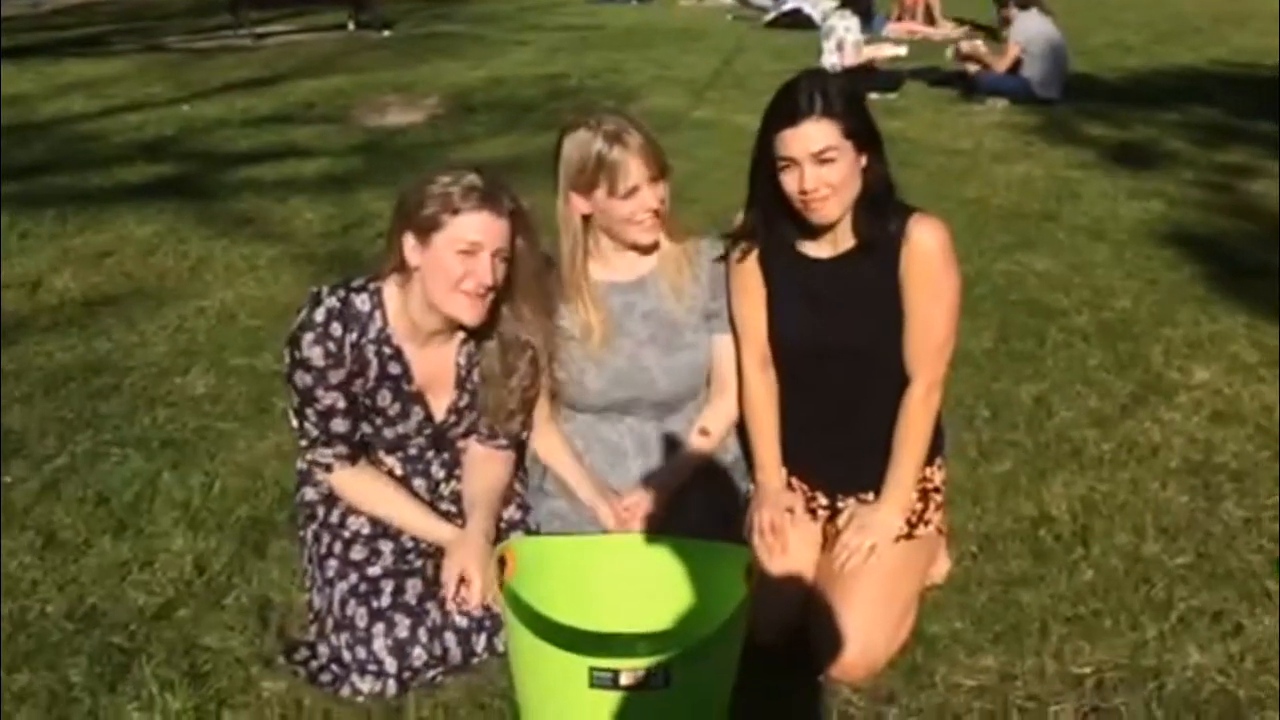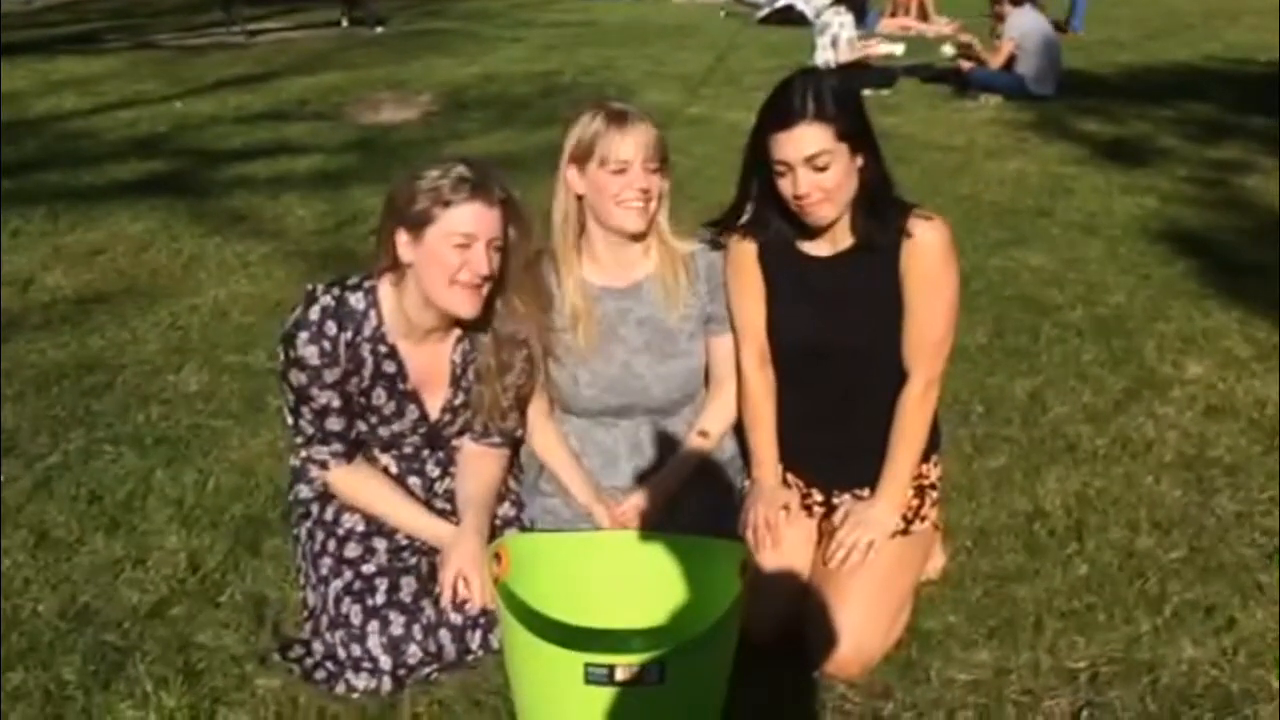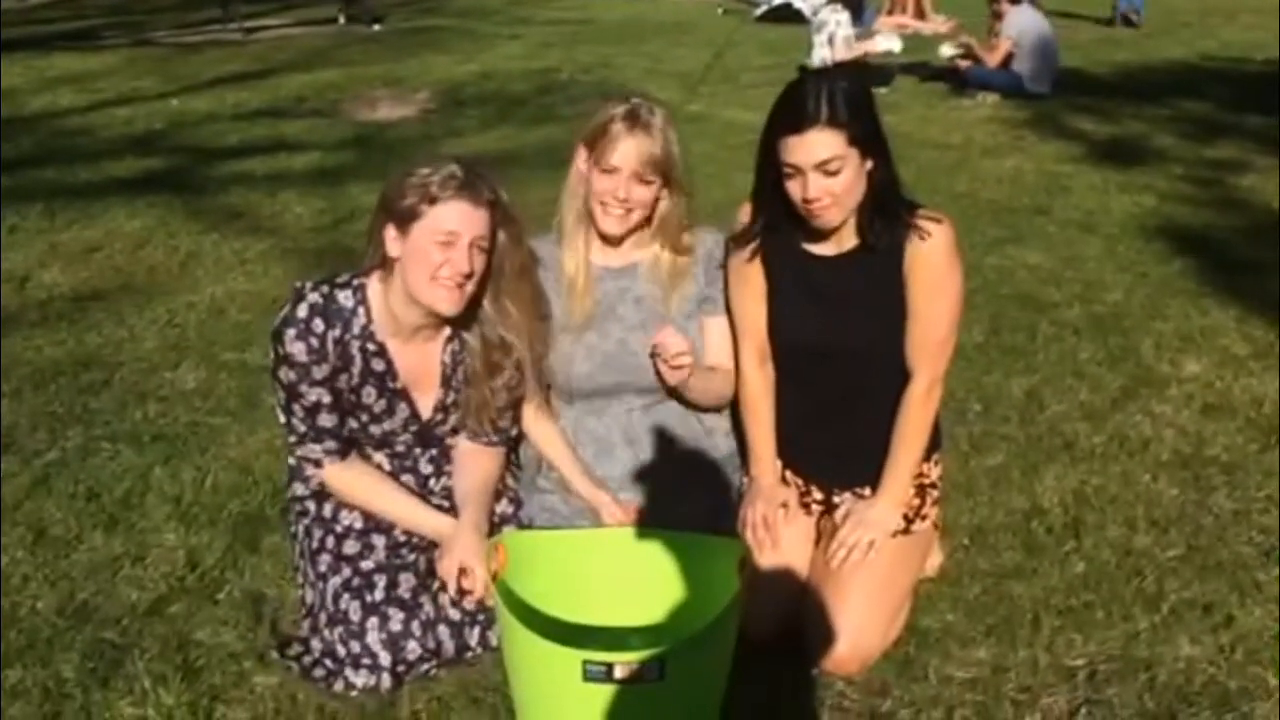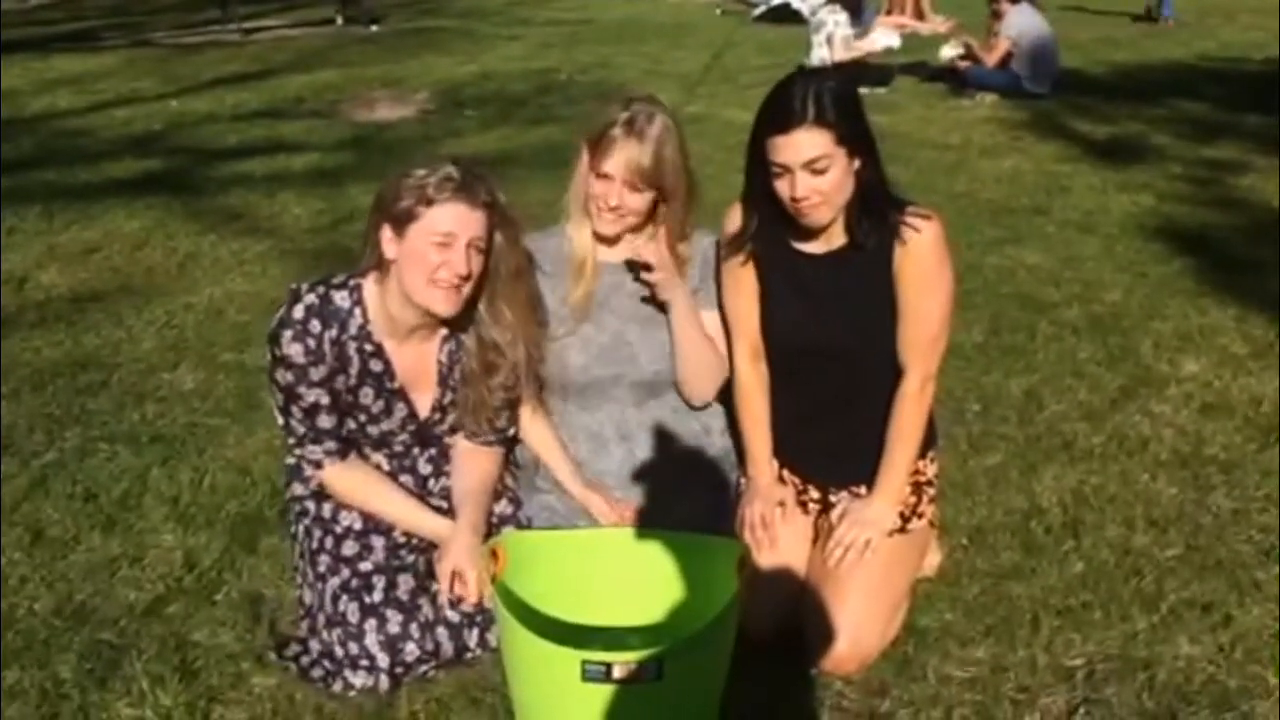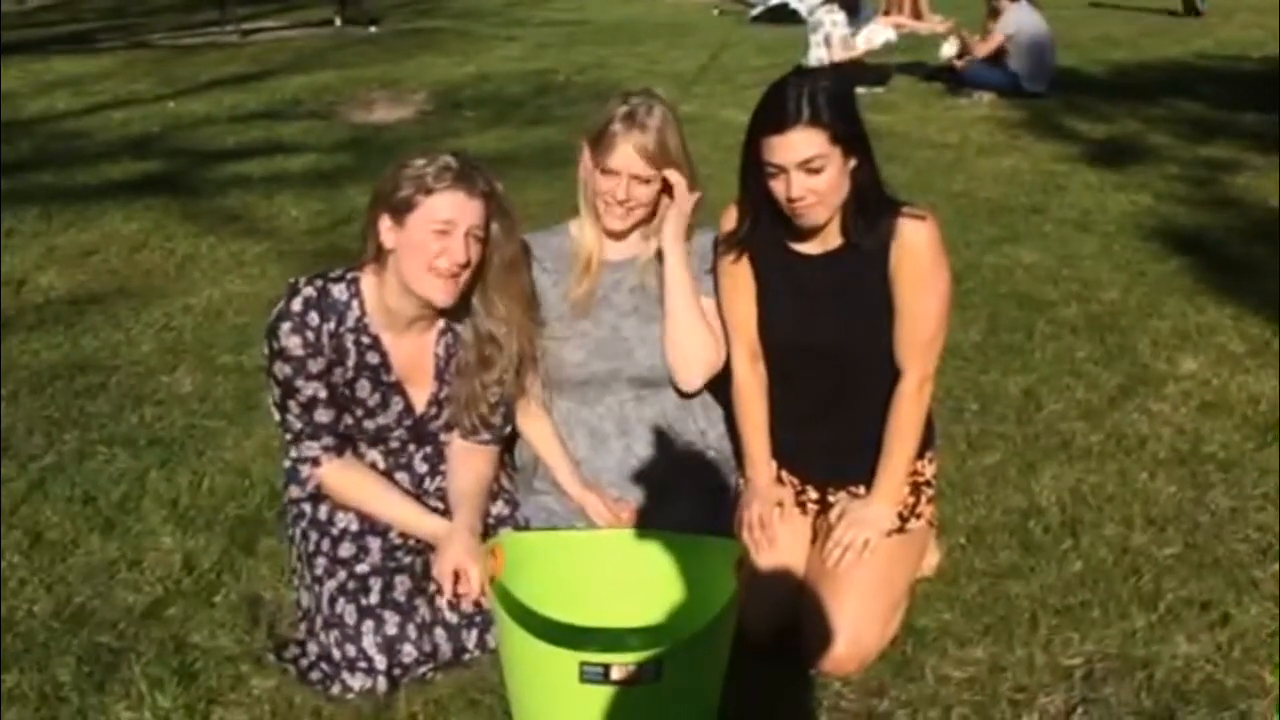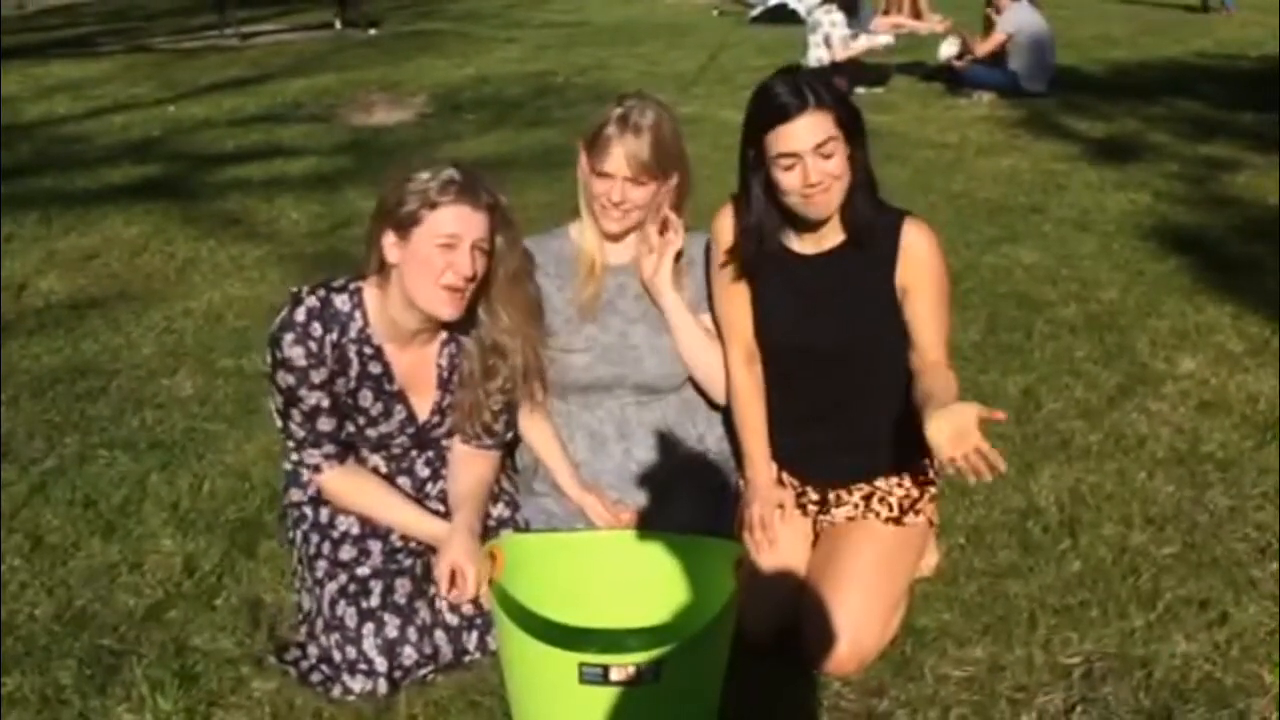
dt=0.5s
person 1, frame 1
left shoulder: (917, 240)
right shoulder: (758, 239)
left elbow: (924, 383)
right elbow: (758, 365)
left wrist: (888, 509)
right wrist: (769, 482)
left hip: (891, 474)
right hip: (798, 471)
left knee: (848, 656)
right knee: (762, 629)
left ankle: (915, 551)
person 1, frame 2
left shoulder: (917, 239)
right shoulder: (753, 233)
left elbow: (922, 379)
right elbow: (755, 361)
left wrist: (886, 505)
right wrist: (765, 480)
left hip: (885, 468)
right hip: (792, 466)
left knee: (842, 653)
right knee: (757, 625)
left ankle: (911, 545)
right ankle: (842, 550)
person 1, frame 3
left shoulder: (923, 241)
right shoulder: (757, 229)
left elbow: (924, 380)
right elbow: (754, 359)
left wrist: (886, 505)
right wrist: (763, 478)
left hip: (887, 467)
right hip: (790, 463)
left knee: (840, 650)
right knee: (753, 621)
left ankle: (907, 545)
right ankle: (831, 548)
person 1, frame 4
left shoulder: (911, 237)
right shoulder: (747, 228)
left elbow: (918, 377)
right elbow: (749, 358)
left wrist: (883, 502)
right wrist: (760, 477)
left hip: (884, 465)
right hip: (786, 461)
left knee: (839, 649)
right knee: (752, 622)
left ankle: (905, 545)
right ankle: (823, 541)
person 1, frame 5
left shoulder: (907, 236)
right shoulder: (744, 229)
left elbow: (916, 377)
right elbow: (747, 359)
left wrist: (882, 501)
right wrist: (759, 477)
left hip: (881, 466)
right hip: (786, 462)
left knee: (836, 649)
right knee: (751, 622)
left ankle: (905, 544)
right ankle: (839, 544)
person 1, frame 6
left shoulder: (905, 241)
right shoulder: (738, 229)
left elbow: (929, 362)
right elbow: (743, 360)
left wrist: (941, 412)
right wrist: (759, 477)
left hip: (885, 469)
right hip: (784, 464)
left knee: (838, 649)
right knee: (751, 624)
left ankle: (904, 547)
right ankle: (840, 550)
person 2, frame 1
left shoulder: (507, 328)
right shoulder: (332, 326)
left elbow: (492, 443)
right elbow: (339, 466)
left wrist: (478, 534)
right wrist: (451, 538)
left hip: (467, 498)
right hip: (360, 503)
right knee: (390, 650)
person 2, frame 2
left shoulder: (504, 322)
right shoulder: (327, 324)
left elbow: (487, 442)
right elbow: (335, 465)
left wrist: (471, 534)
right wrist: (446, 538)
left hip: (463, 498)
right hip: (355, 503)
right knee: (383, 648)
person 2, frame 3
left shoulder: (492, 323)
right shoulder: (315, 324)
left elbow: (482, 439)
right elbow: (330, 462)
left wrist: (471, 527)
right wrist: (444, 531)
left hip: (457, 495)
right hip: (352, 501)
right knee: (382, 647)
person 2, frame 4
left shoulder: (487, 322)
right shoulder: (312, 323)
left elbow: (480, 439)
right elbow: (328, 463)
left wrist: (469, 530)
right wrist: (444, 532)
left hip: (456, 495)
right hip: (349, 502)
right knee: (377, 653)
person 2, frame 5
left shoulder: (484, 318)
right shoulder: (309, 317)
left elbow: (476, 438)
right elbow: (323, 460)
left wrist: (466, 530)
right wrist: (440, 533)
left hip: (456, 498)
right hip: (348, 504)
right knee: (374, 655)
person 2, frame 6
left shoulder: (487, 326)
right shoulder: (312, 326)
left elbow: (477, 442)
right elbow: (327, 468)
left wrist: (464, 530)
right wrist: (439, 534)
left hip: (454, 499)
right hip: (348, 506)
right knee: (375, 655)
person 3, frame 1
left shoulder: (706, 266)
left elbow: (728, 394)
right elbow: (537, 417)
left wrist: (663, 487)
right wrist: (595, 498)
left hip: (695, 498)
person 3, frame 2
left shoulder: (703, 267)
right shoulder: (542, 283)
left elbow: (727, 389)
right elbow: (535, 414)
left wrist: (663, 486)
right wrist: (591, 501)
left hip: (691, 492)
right hip: (573, 500)
person 3, frame 3
left shoulder: (703, 255)
right shoulder: (539, 268)
left elbow: (724, 386)
right elbow: (527, 401)
left wrist: (688, 376)
right wrist: (588, 490)
left hip: (690, 485)
right hip: (571, 495)
person 3, frame 4
left shoulder: (700, 256)
right shoulder: (537, 261)
left elbow: (704, 390)
right elbow: (522, 398)
left wrist: (675, 293)
right wrist: (578, 489)
left hip: (685, 483)
right hip: (569, 493)
person 3, frame 5
left shoulder: (700, 254)
right shoulder: (538, 260)
left elbow: (694, 373)
right elbow: (524, 398)
left wrist: (673, 245)
right wrist: (577, 489)
left hip: (683, 483)
right hip: (565, 494)
person 3, frame 6
left shoulder: (699, 259)
right shoulder: (538, 263)
left elbow: (726, 388)
right elbow: (524, 400)
left wrist: (664, 290)
right wrist: (577, 491)
left hip: (682, 486)
right hip: (567, 494)
